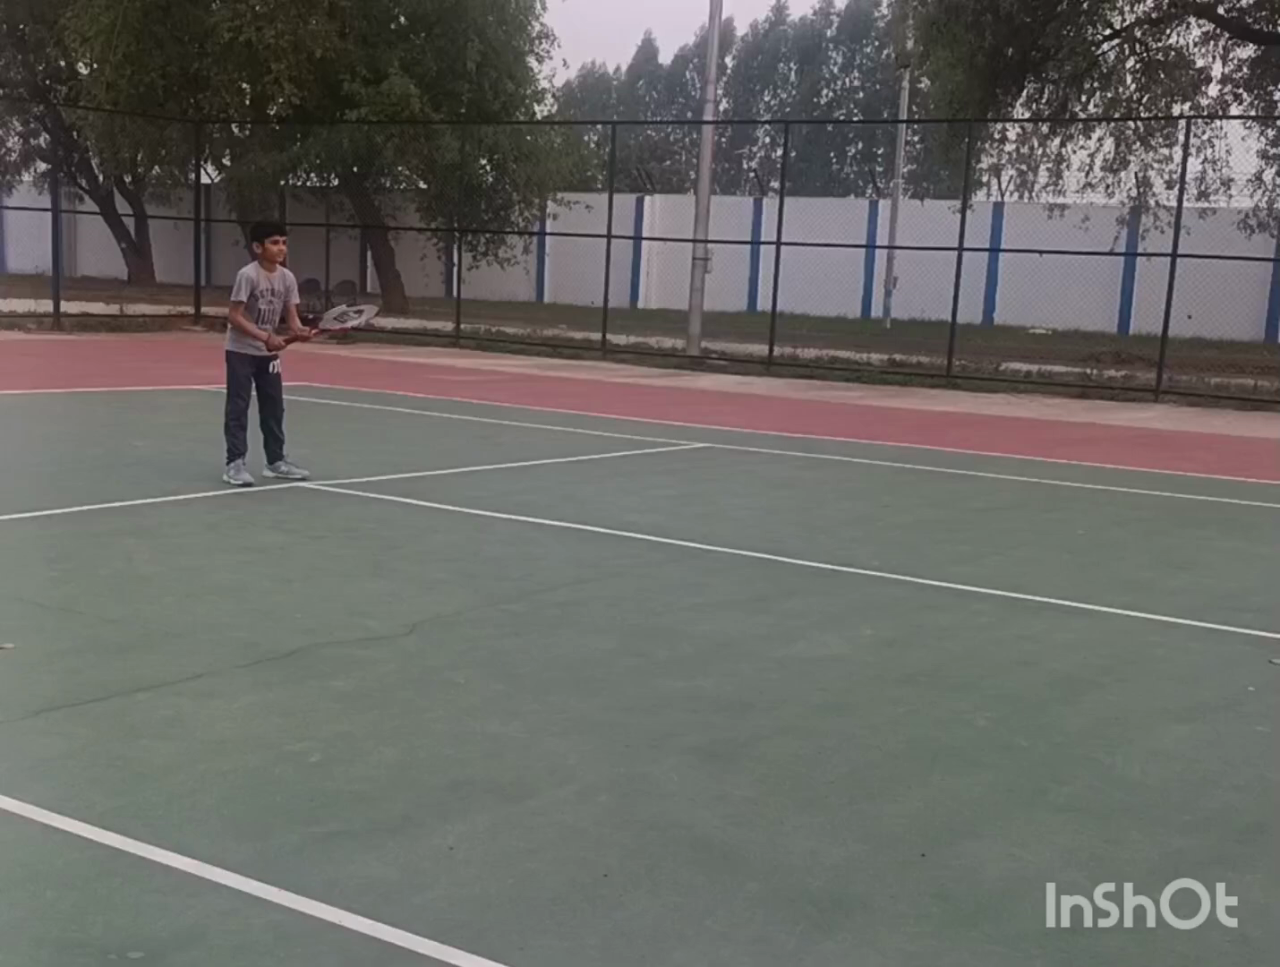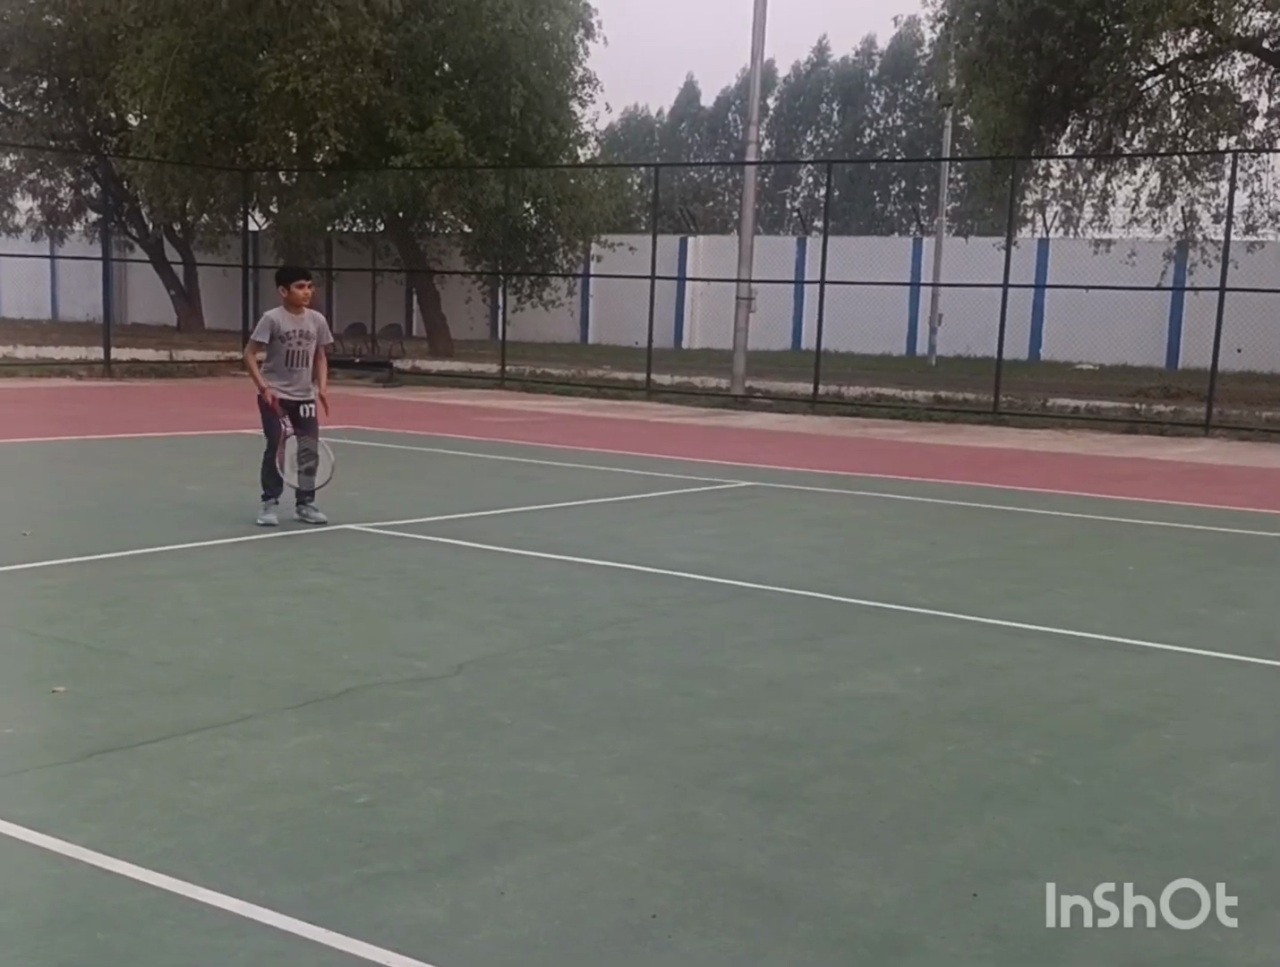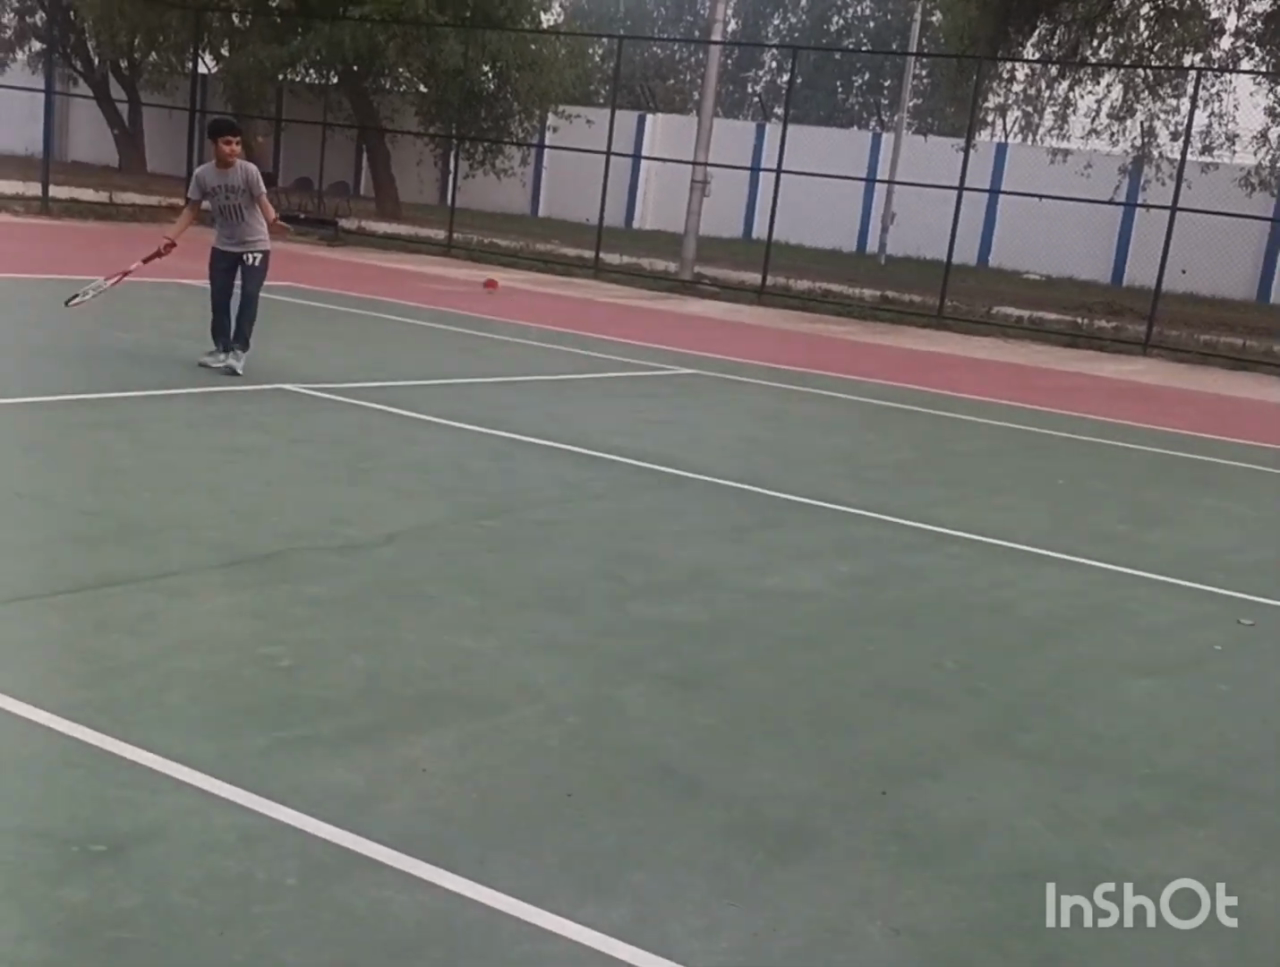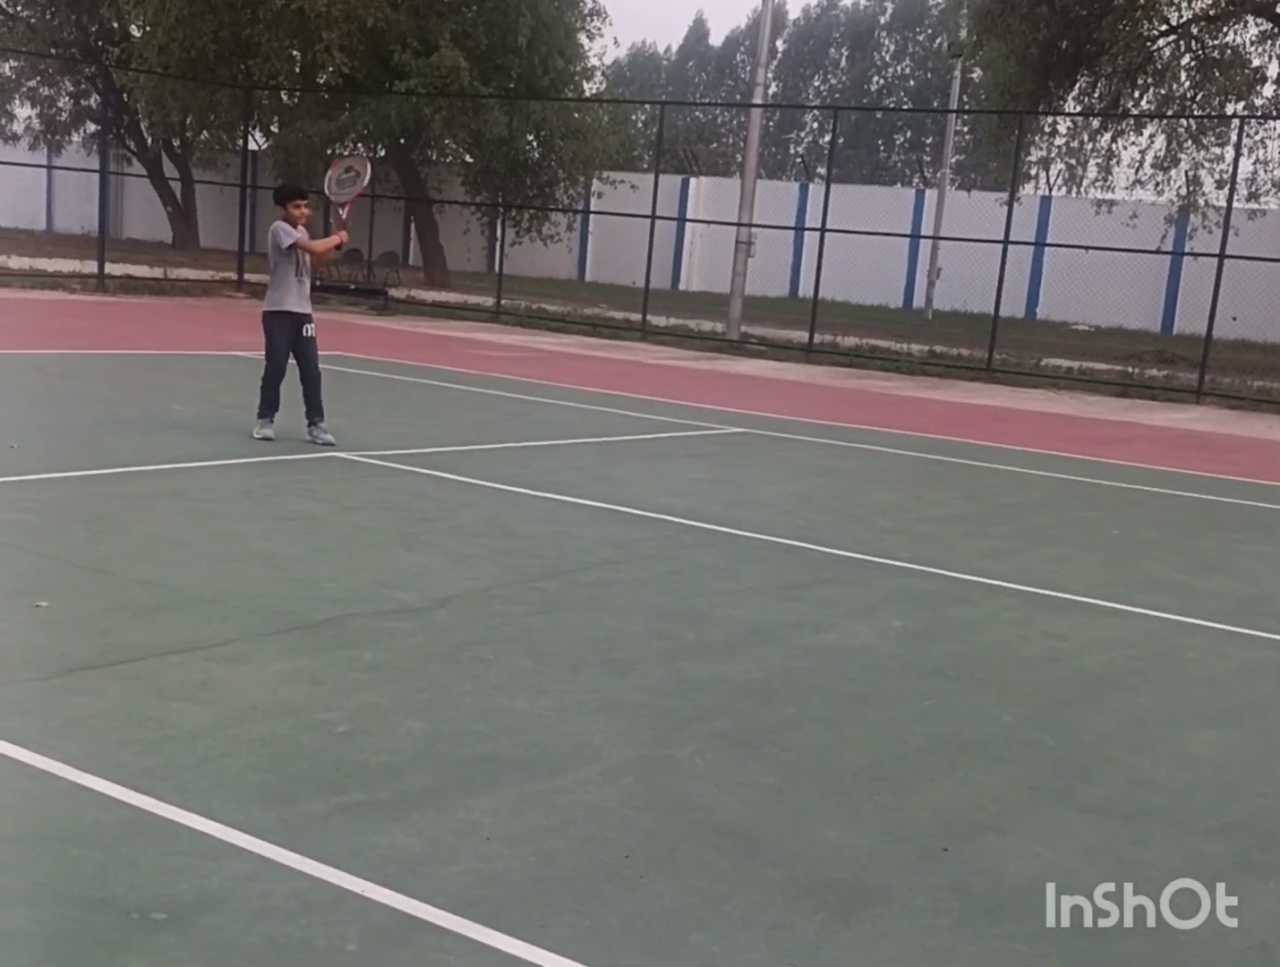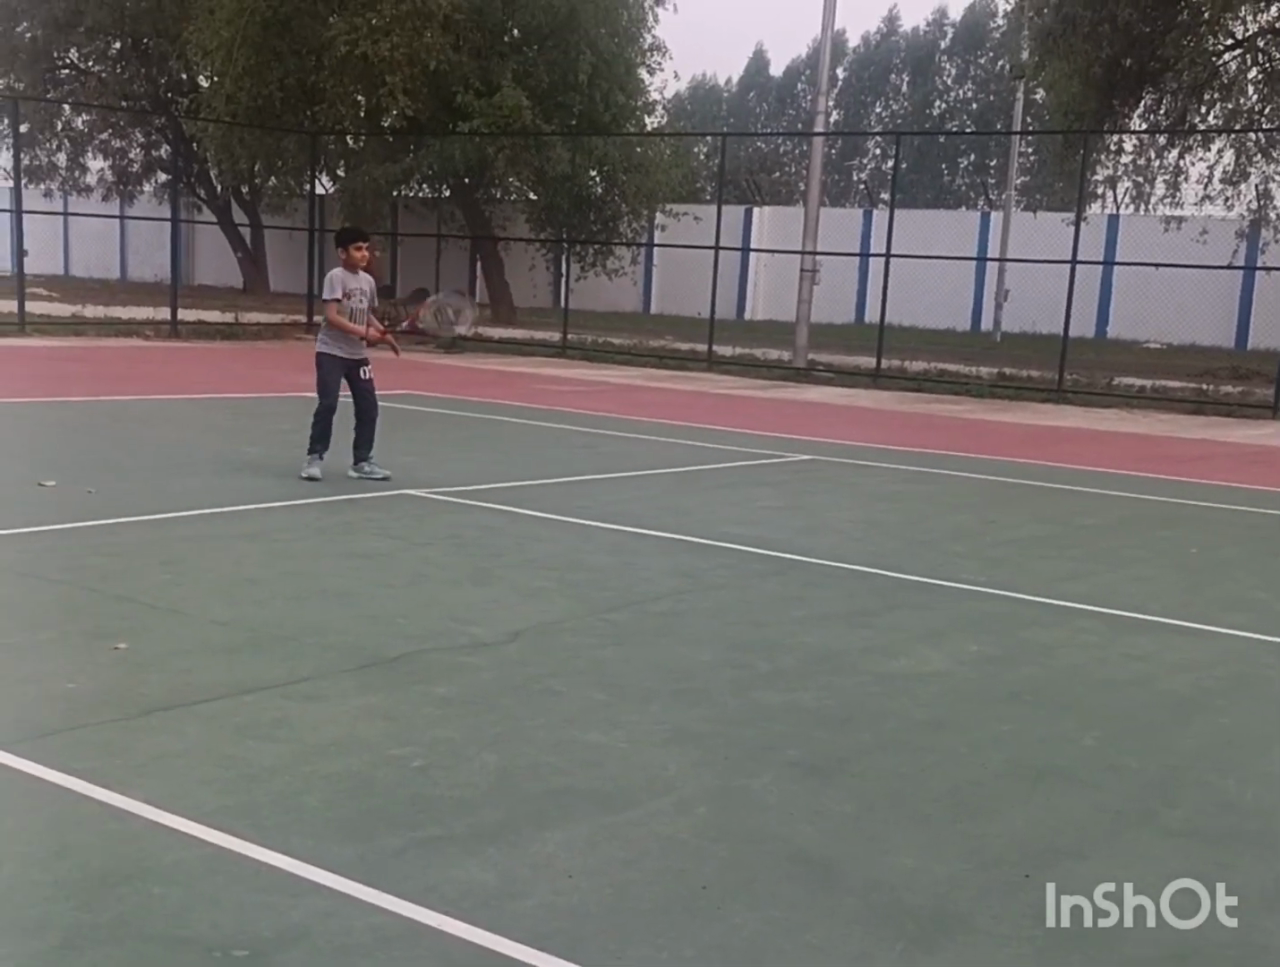
dt=1s
person 1, frame 1
left shoulder: (287, 278)
right shoulder: (248, 275)
left elbow: (291, 314)
right elbow: (234, 316)
left wrist: (299, 331)
right wrist: (265, 337)
left hip: (269, 353)
right hip: (241, 351)
left knee: (274, 407)
right knee: (238, 407)
left ankle: (276, 461)
right ankle: (235, 463)
person 1, frame 2
left shoulder: (317, 320)
right shoulder: (272, 319)
left elbow: (320, 357)
right elbow: (250, 354)
left wrist: (322, 387)
right wrist: (263, 387)
left hip: (305, 396)
right hip: (274, 395)
left knee: (310, 450)
right knee: (275, 446)
left ankle: (305, 503)
right ankle: (269, 502)
person 1, frame 3
left shoulder: (248, 170)
right shoulder: (202, 174)
left elbow: (263, 203)
right elbow: (191, 210)
left wrist: (272, 221)
right wrist: (172, 236)
left hip: (255, 245)
right hip: (224, 246)
left knee: (249, 296)
right knee: (219, 298)
left ankle: (238, 352)
right ankle: (222, 349)
person 1, frame 4
left shoulder: (302, 233)
right shoulder: (279, 229)
left elbow: (315, 258)
right elbow: (313, 248)
left wrist: (333, 241)
right wrist: (338, 238)
left hip: (303, 312)
right hip: (279, 311)
left knee: (311, 369)
right knee: (276, 367)
left ankle: (316, 425)
right ankle: (265, 419)
person 1, frame 5
left shoulder: (368, 281)
right shoulder: (335, 277)
right elbow: (331, 316)
left wrist: (383, 334)
right wrist: (363, 333)
left hip: (358, 356)
right hip: (330, 353)
left knee: (367, 409)
right knee: (328, 404)
left ankle: (362, 462)
right ankle: (314, 458)
